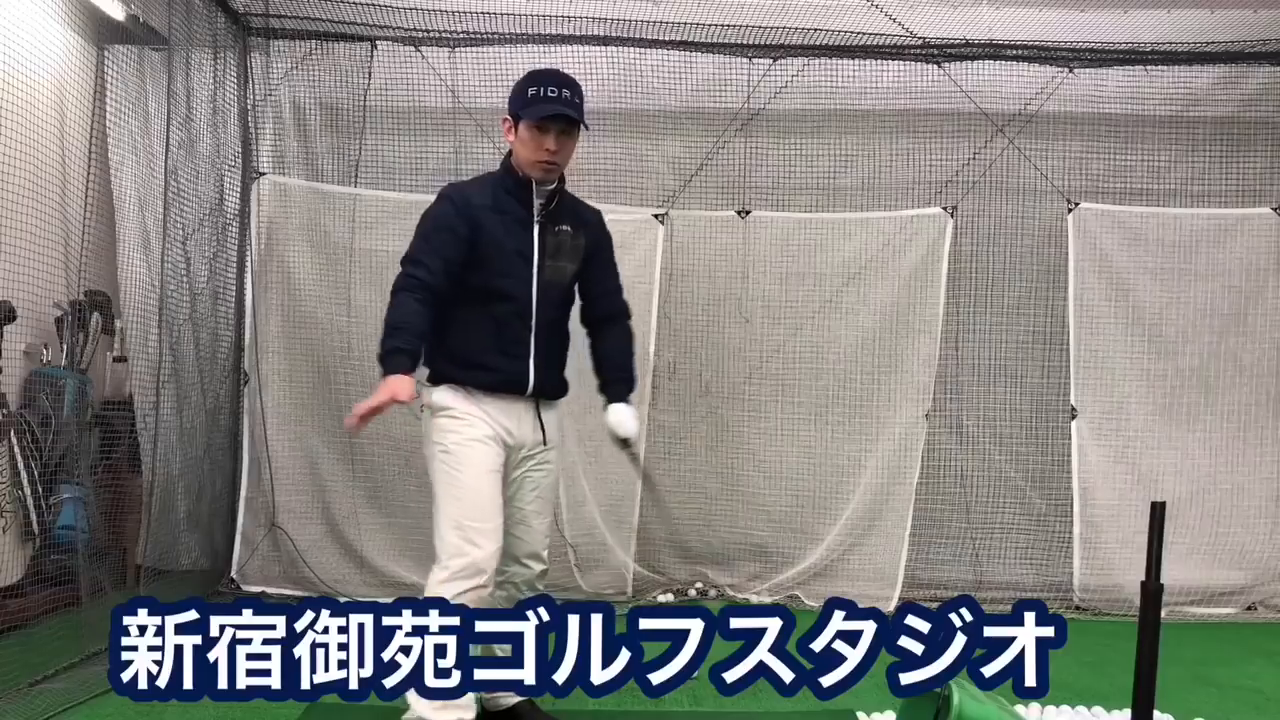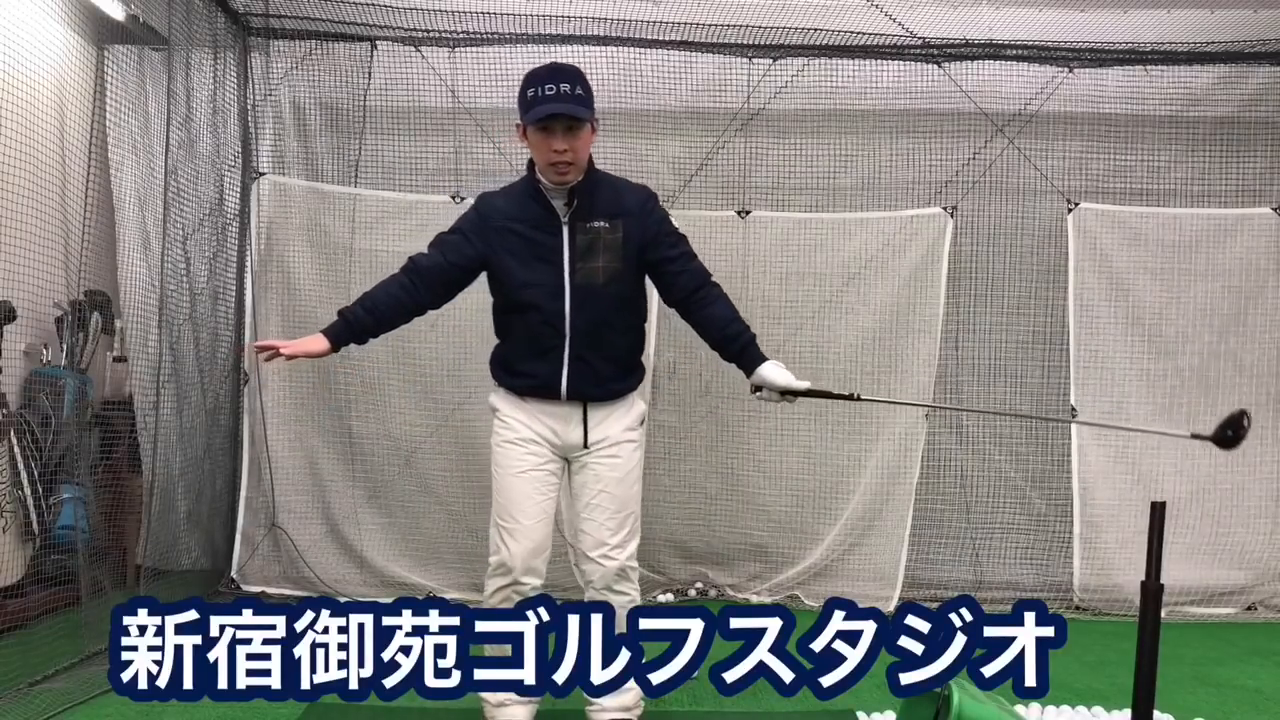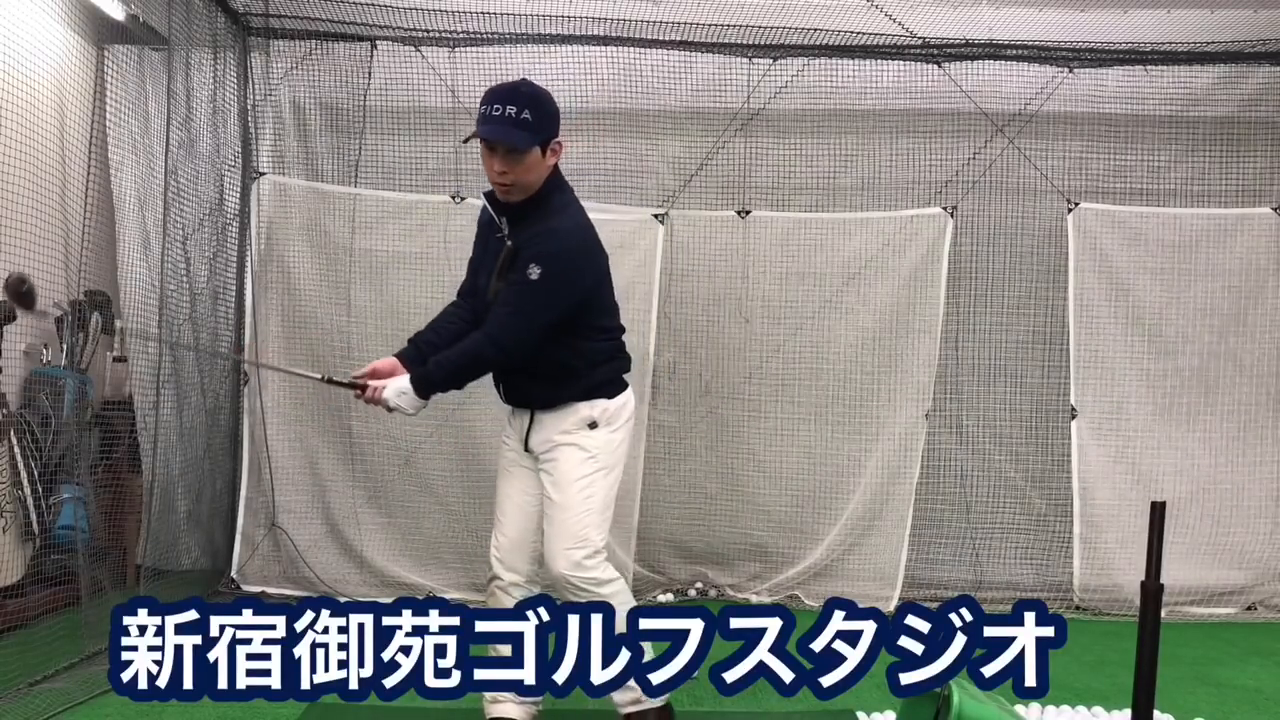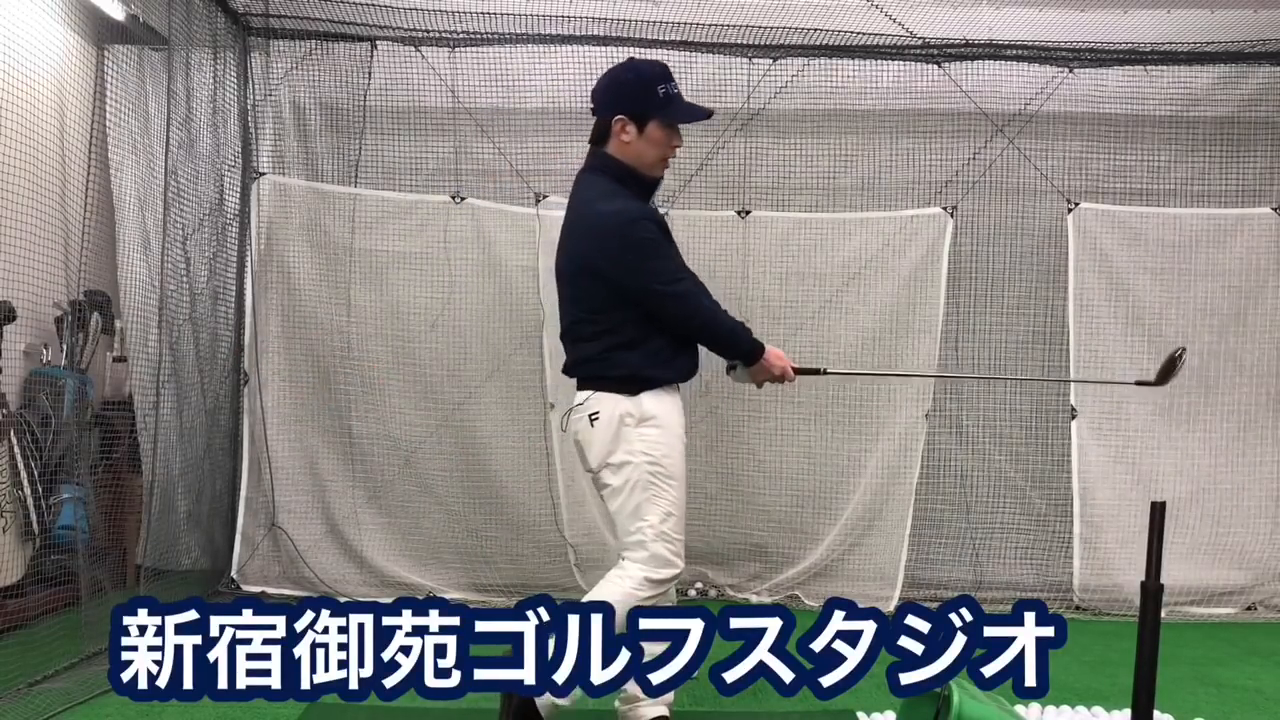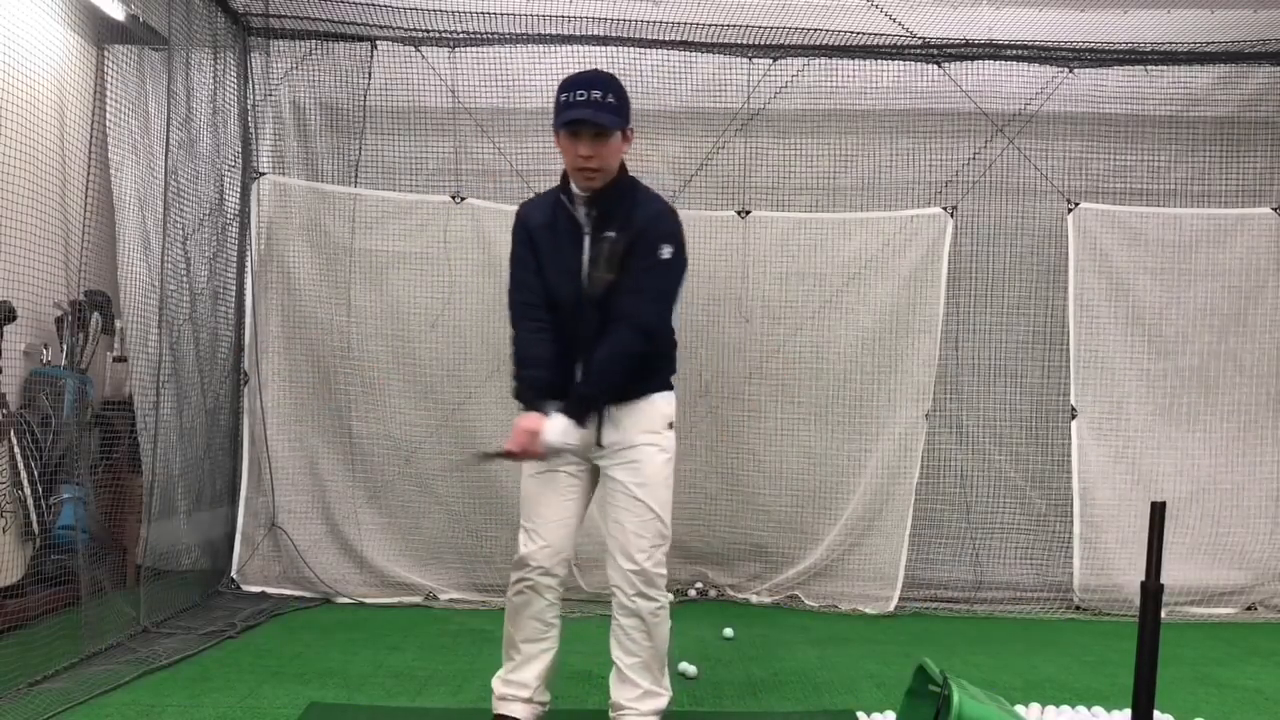
dt=1s
person 1, frame 1
left shoulder: (585, 224)
right shoulder: (463, 205)
left elbow: (608, 316)
right elbow: (415, 290)
left wrist: (619, 396)
right wrist: (397, 370)
left hip: (539, 415)
right hip: (465, 408)
left knee: (526, 564)
right knee: (470, 562)
person 1, frame 2
left shoulder: (633, 208)
right shoulder: (495, 215)
left elbow: (693, 289)
right elbow: (421, 280)
left wrist: (754, 361)
right wrist: (331, 336)
left hip: (612, 415)
right hip: (524, 414)
left knee: (611, 567)
right knee: (514, 565)
person 1, frame 3
left shoulder: (563, 237)
right shoulder: (497, 214)
left elbow: (505, 339)
right elbow: (470, 308)
left wrist: (418, 385)
right wrist: (407, 360)
left hip: (584, 415)
right hip: (525, 415)
left knee: (575, 560)
right knee: (510, 567)
person 1, frame 4
left shoulder: (619, 197)
right shoulder: (614, 217)
left elbow: (683, 286)
right elbow: (680, 306)
left wrist: (744, 348)
right wrist: (754, 351)
left hip: (641, 403)
right hip: (632, 408)
left knee: (655, 562)
right knee: (653, 564)
person 1, frame 5
left shoulder: (654, 221)
right shoulder: (535, 221)
left elbow: (636, 332)
right elbow: (531, 323)
left wrist: (569, 418)
right wrist: (534, 408)
left hip: (638, 414)
right hip: (556, 415)
left knee: (639, 573)
right knee: (538, 563)
